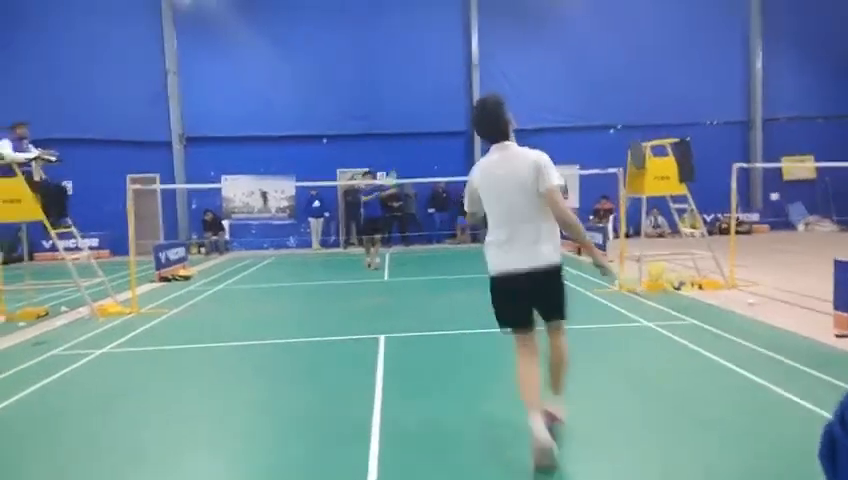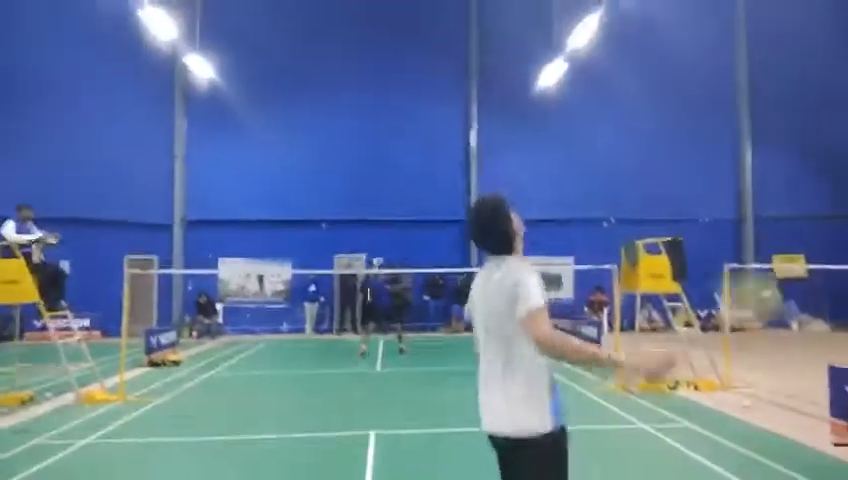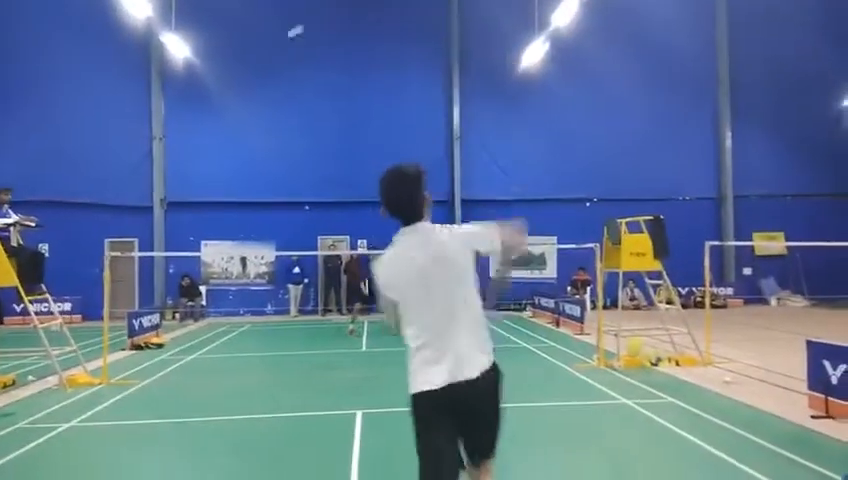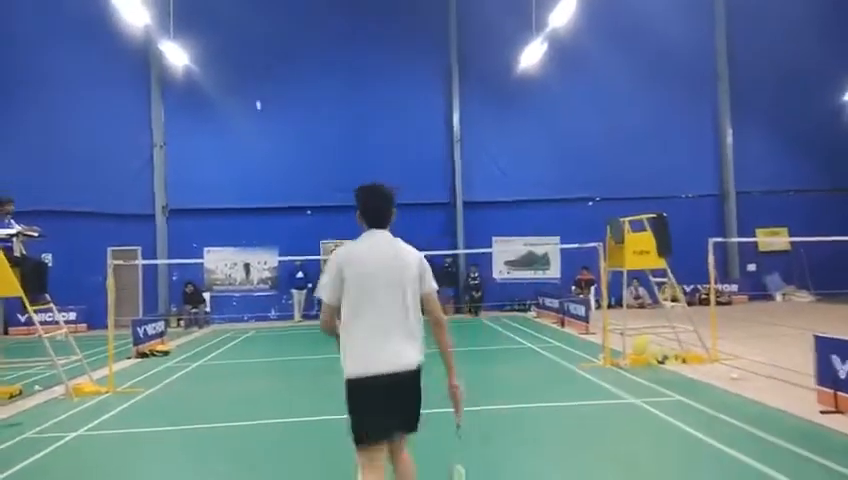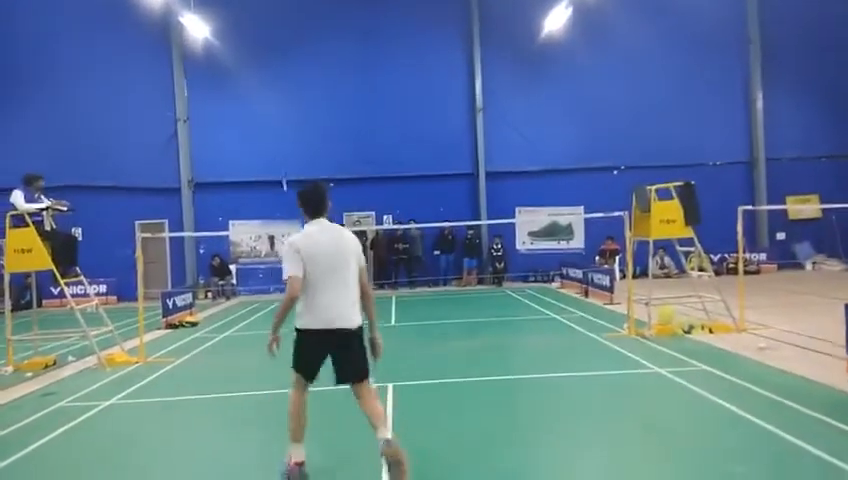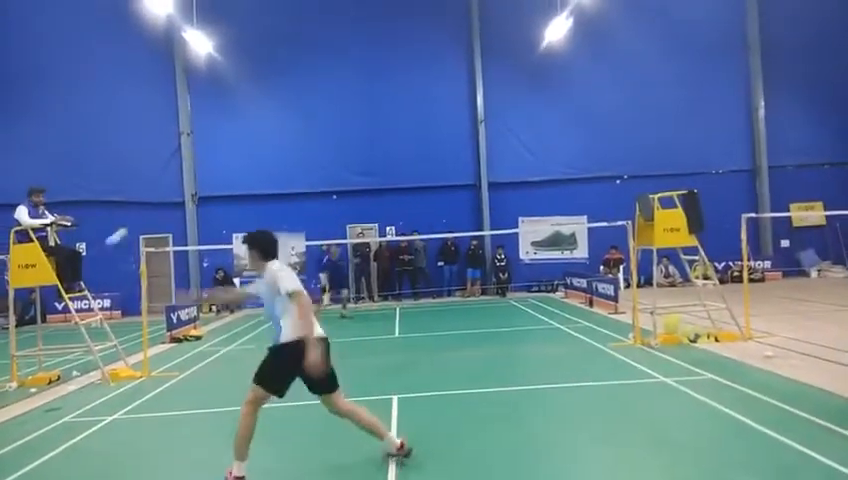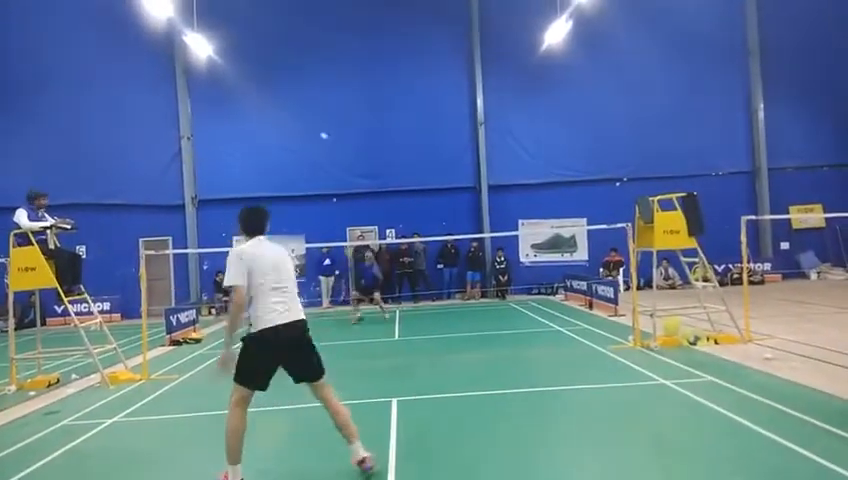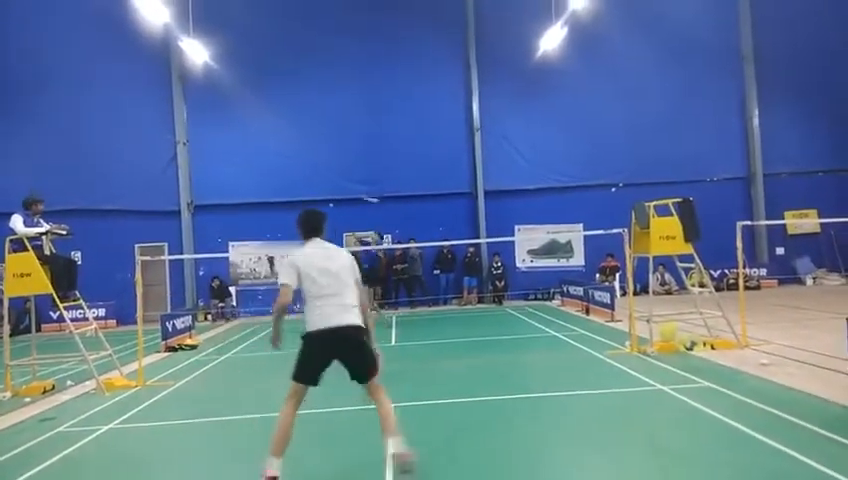
dt=0.5s
person 1, frame 1
left shoulder: (478, 172)
right shoulder: (536, 159)
left elbow: (472, 214)
right elbow: (560, 212)
right wrist: (593, 251)
left hip: (503, 270)
right hip: (543, 263)
left knee: (525, 344)
right knee: (555, 332)
left ankle: (538, 429)
right ankle: (554, 407)
person 1, frame 2
left shoulder: (481, 283)
right shoulder: (522, 279)
right elbow: (545, 339)
right wrist: (625, 364)
left hip: (497, 419)
right hip: (532, 422)
person 1, frame 3
left shoulder: (384, 266)
right shoulder: (458, 238)
right elbow: (515, 240)
right wrist: (512, 238)
left hip: (427, 387)
right hip: (477, 374)
person 1, frame 4
left shoulder: (343, 257)
right shoulder: (413, 257)
left elbow: (328, 322)
right elbow: (437, 319)
left wrist: (343, 338)
right wrist: (451, 375)
left hip: (362, 370)
right hip: (406, 365)
right knee: (398, 449)
person 1, frame 5
left shoulder: (295, 242)
right shoulder: (349, 238)
left elbow: (293, 293)
right elbow: (366, 290)
left wrist: (274, 330)
right wrist: (374, 331)
left hip: (312, 328)
right hip: (349, 326)
left knee: (298, 389)
right knee: (365, 391)
right ankle: (386, 439)
person 1, frame 6
left shoulder: (275, 271)
right shoulder: (263, 280)
left elbow: (303, 301)
right elbow: (237, 295)
left wrist: (311, 346)
right wrist: (205, 296)
left hip: (299, 344)
right hip: (311, 345)
left knee: (251, 403)
right knee: (338, 404)
right ankle: (394, 442)
person 1, frame 7
left shoulder: (239, 253)
right shoulder: (282, 252)
left elbow: (238, 301)
left wrist: (228, 346)
left hip: (266, 333)
right hip: (297, 326)
left knee: (238, 402)
right knee: (325, 393)
right ankle: (360, 454)
person 1, frame 8
left shoulder: (293, 258)
right shoulder: (343, 255)
left elbow: (283, 300)
right elbow: (363, 301)
left wrist: (275, 329)
right wrist: (371, 342)
left hip: (318, 335)
right hip: (350, 332)
left knee: (292, 400)
right knee: (376, 392)
right ankle: (396, 448)
